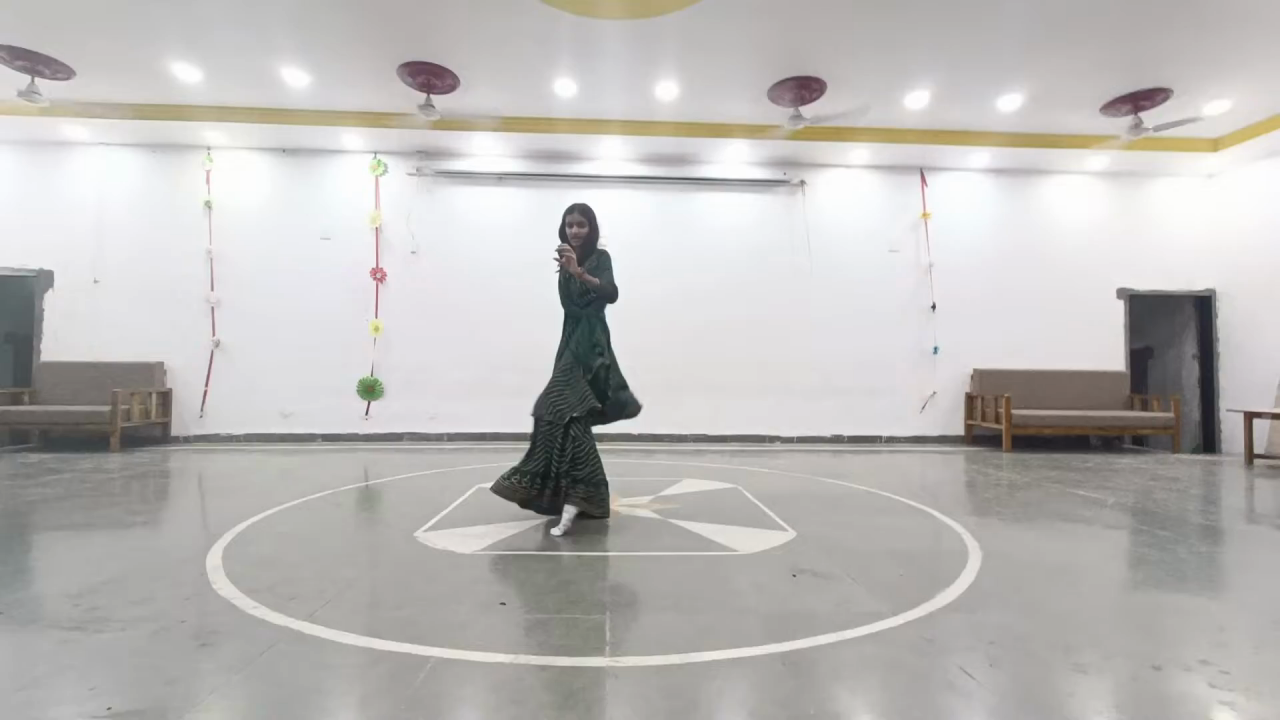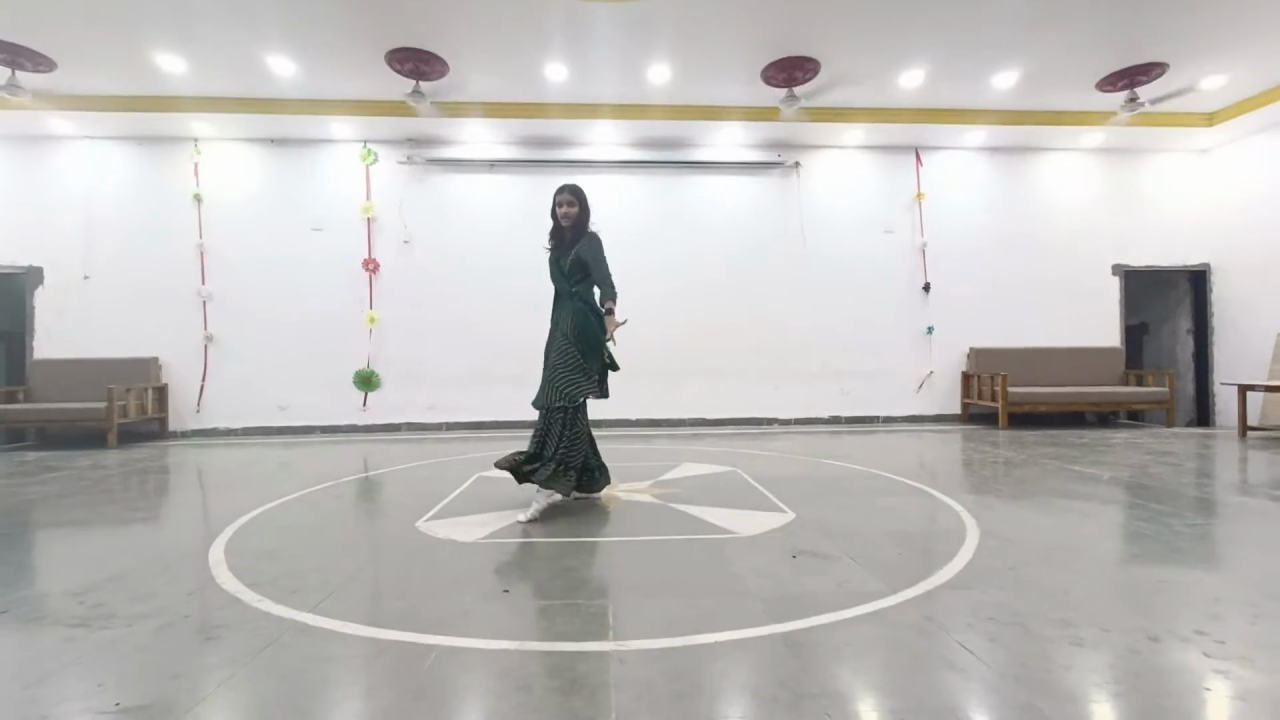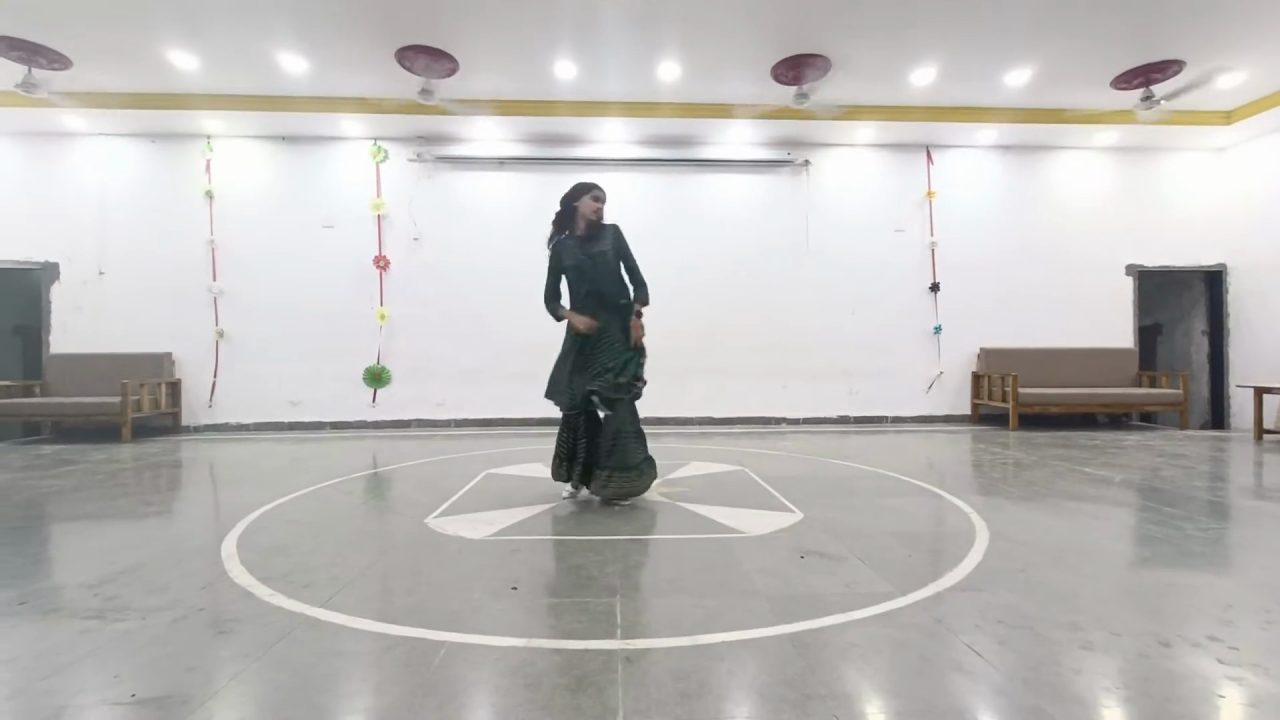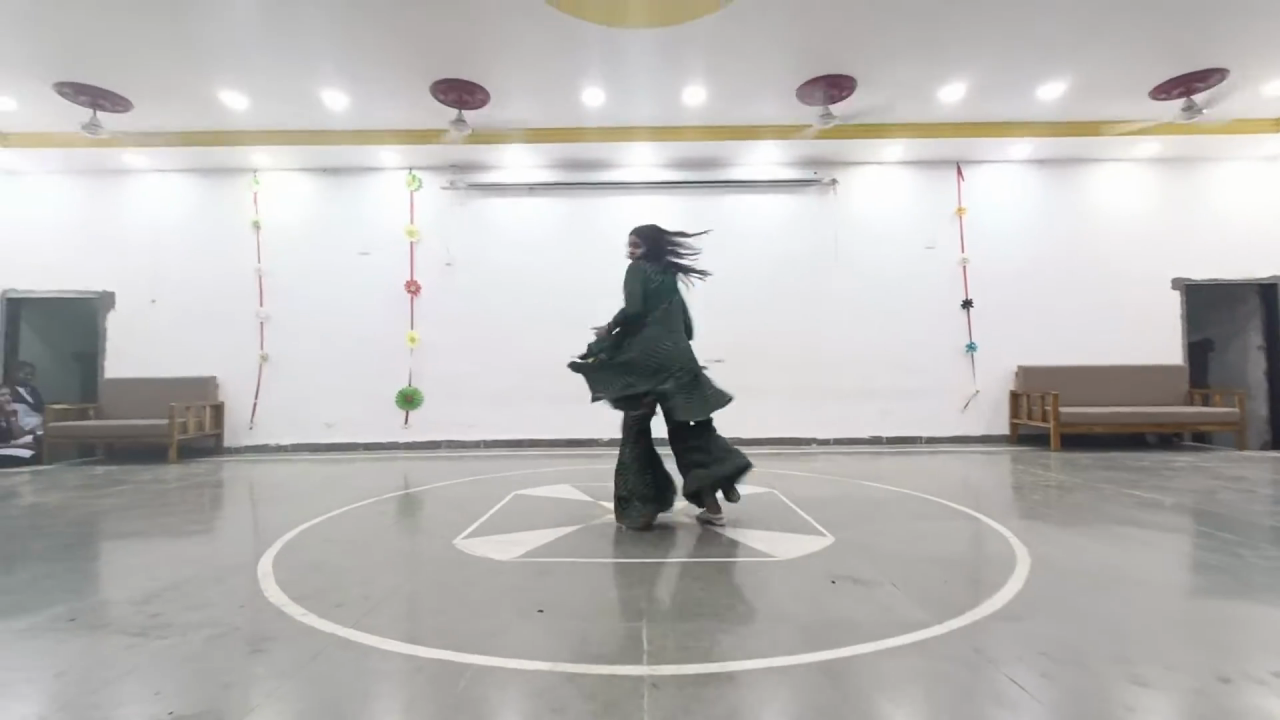
dt=0.5s
person 1, frame 1
left shoulder: (599, 257)
right shoulder: (567, 263)
left elbow: (611, 293)
left wrist: (578, 271)
left hip: (588, 346)
right hip: (571, 345)
left knee: (559, 414)
right knee: (567, 419)
left ankle: (575, 496)
right ankle: (583, 496)
person 1, frame 2
left shoulder: (589, 241)
right shoulder: (558, 244)
left elbow: (604, 278)
left wrist: (610, 314)
left hip: (577, 327)
right hip: (562, 326)
left knee: (562, 401)
right knee: (567, 403)
left ankle: (552, 484)
right ankle: (585, 479)
person 1, frame 3
left shoulder: (612, 235)
right shoulder: (561, 246)
left elbow: (637, 280)
right elbow: (550, 297)
left wrist: (637, 318)
right wrist: (570, 315)
left hip: (616, 331)
right hip: (584, 332)
left knee: (619, 404)
right knee: (576, 404)
left ankle: (619, 480)
right ankle: (578, 477)
person 1, frame 4
left shoulder: (638, 271)
right shoulder: (672, 279)
left elbow: (634, 309)
right elbow: (687, 329)
left wrist: (607, 331)
left hip: (646, 358)
right hip: (678, 359)
left knee: (636, 433)
right knee: (689, 433)
left ankle: (639, 510)
right ankle: (712, 505)
